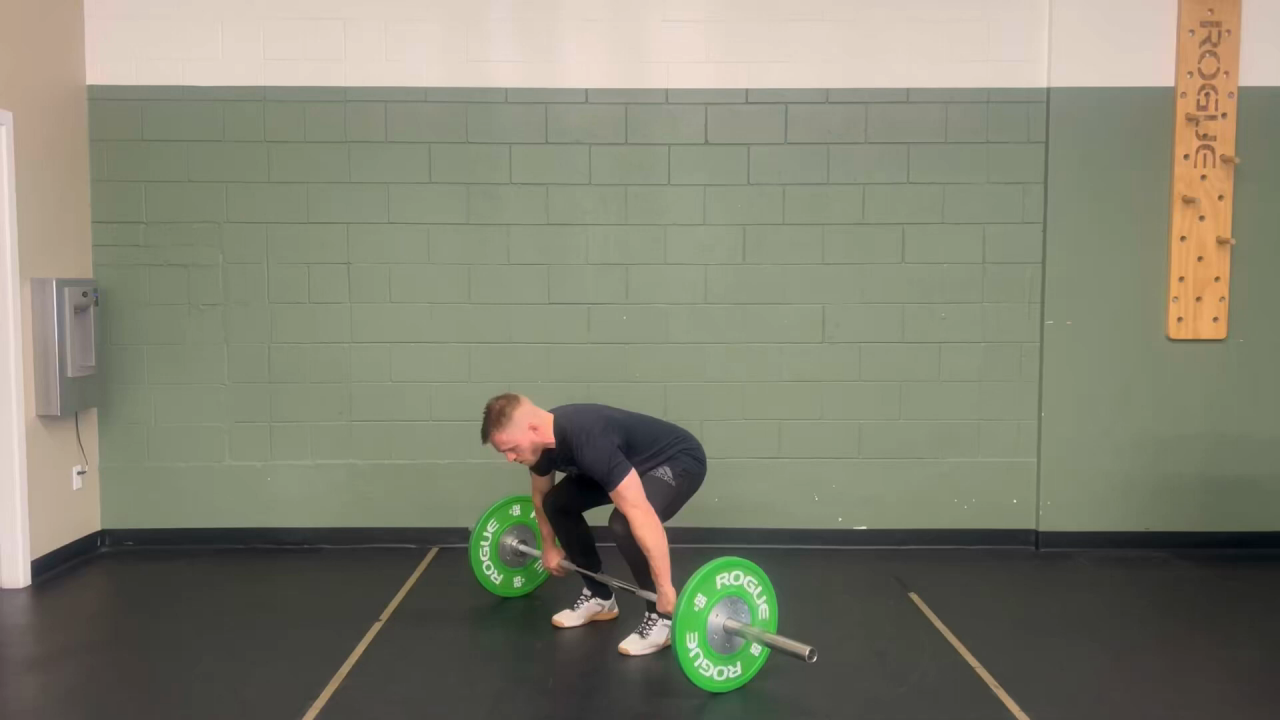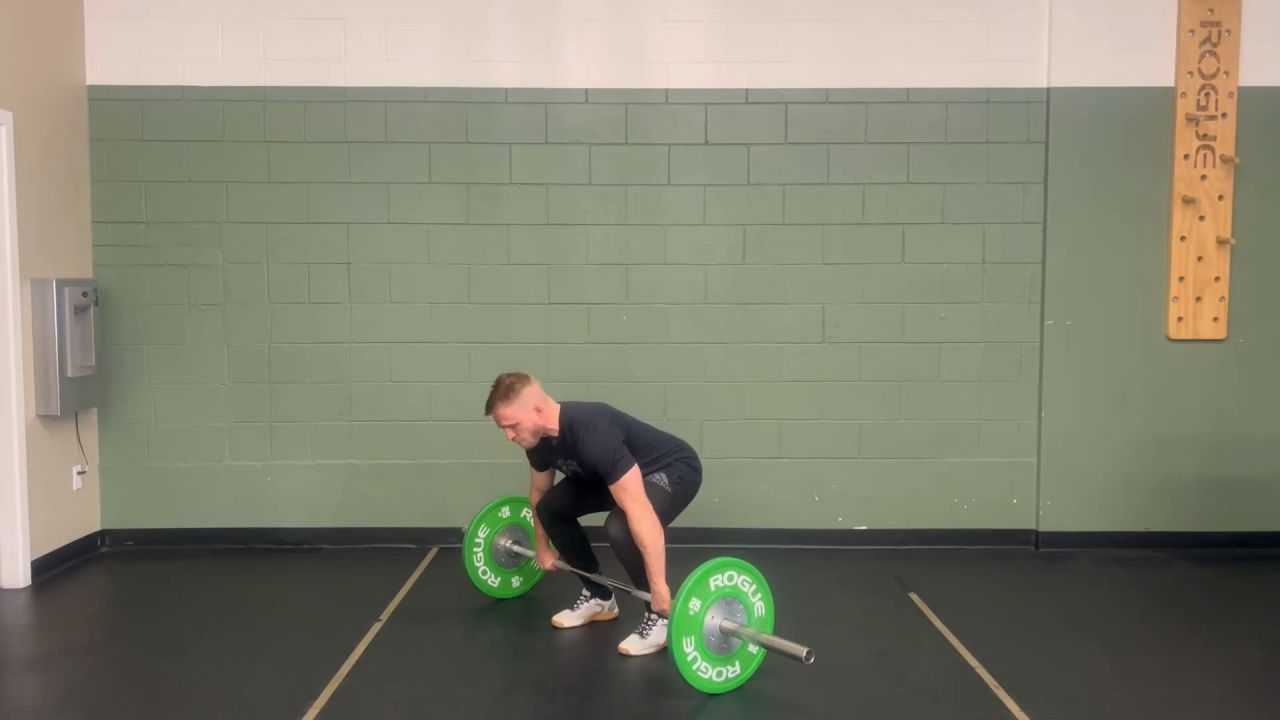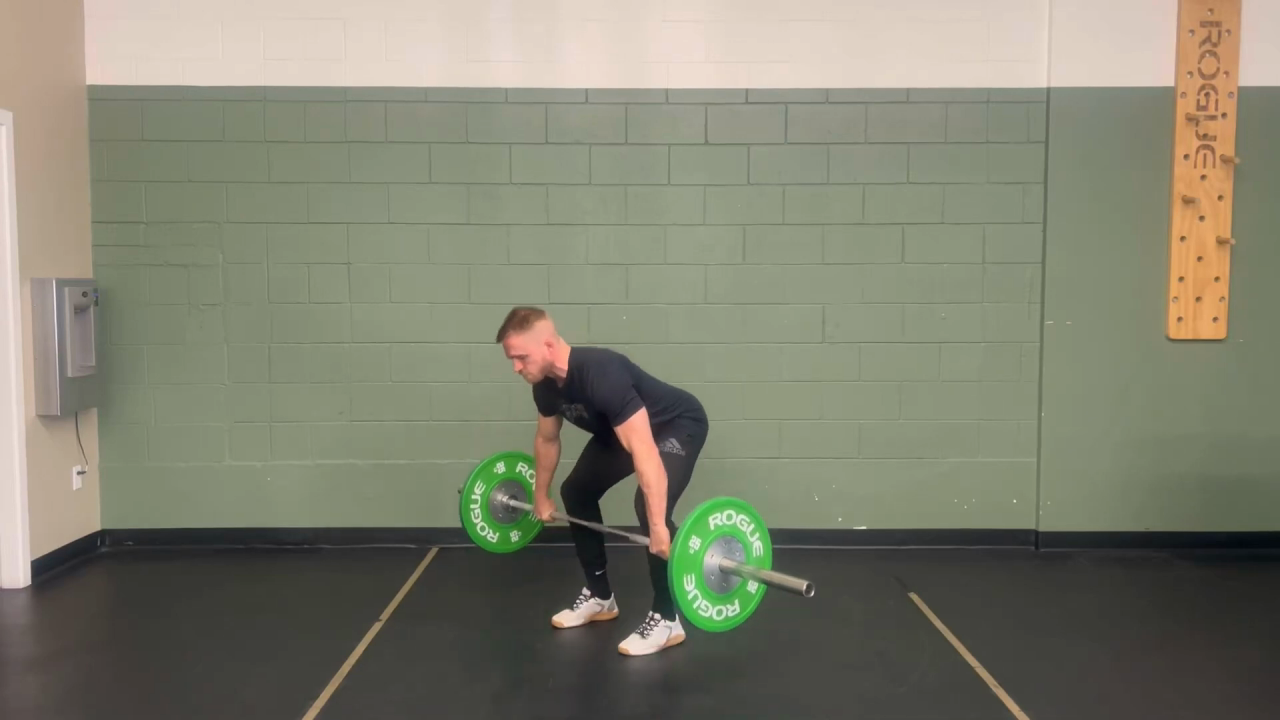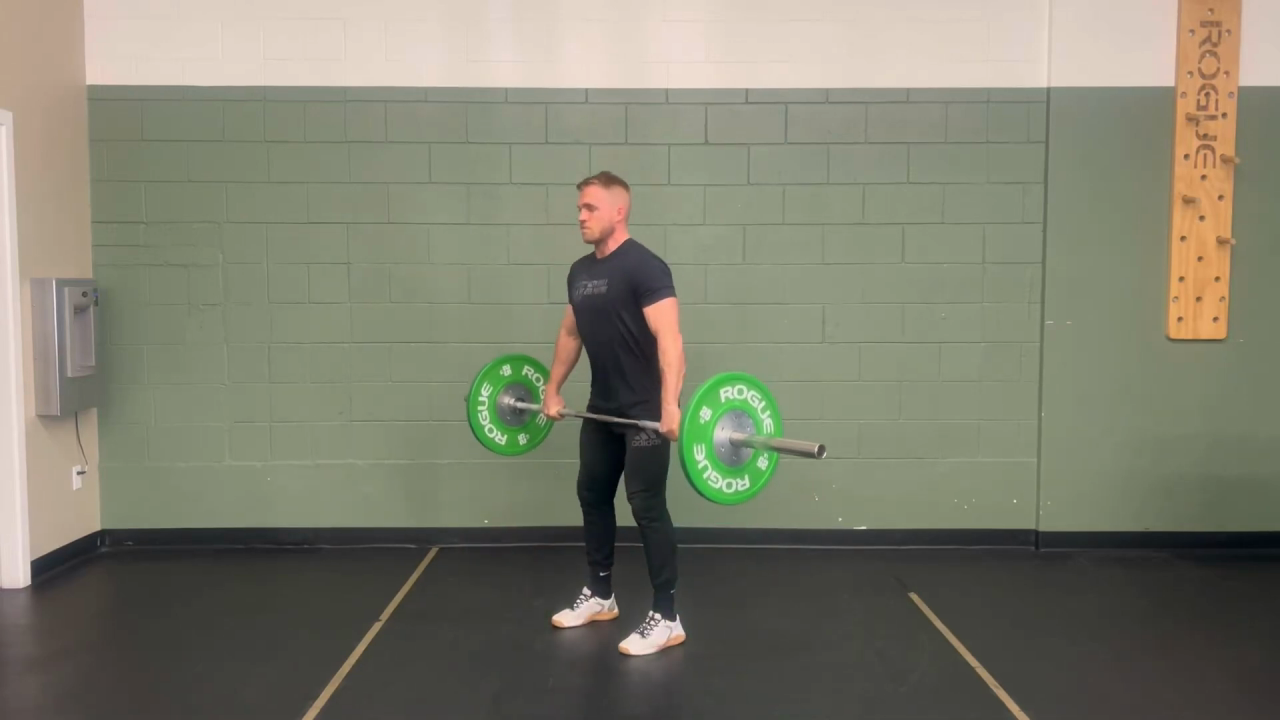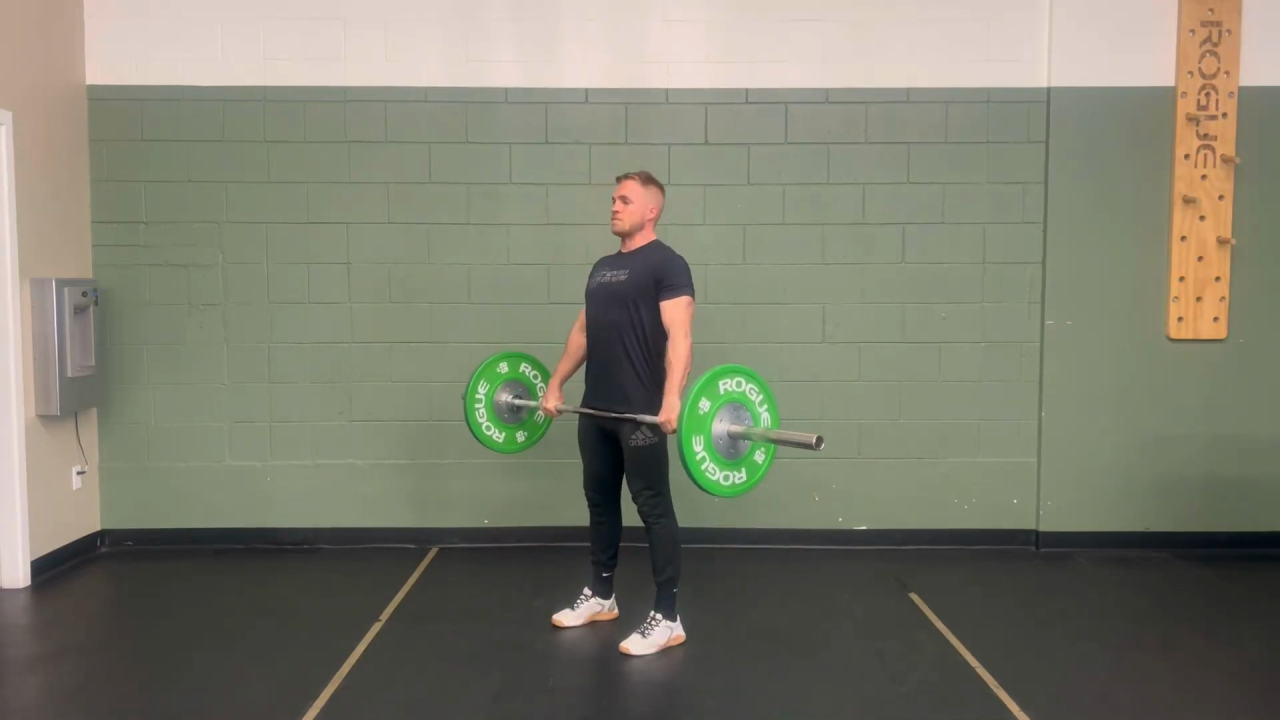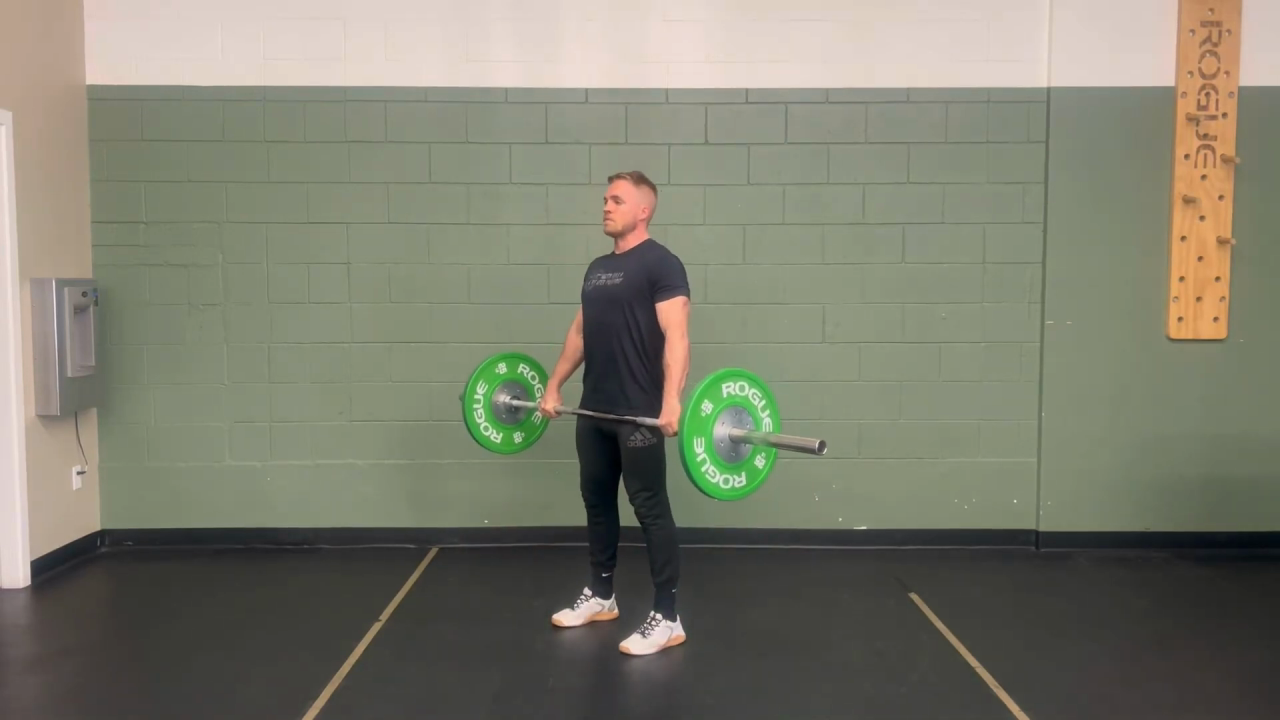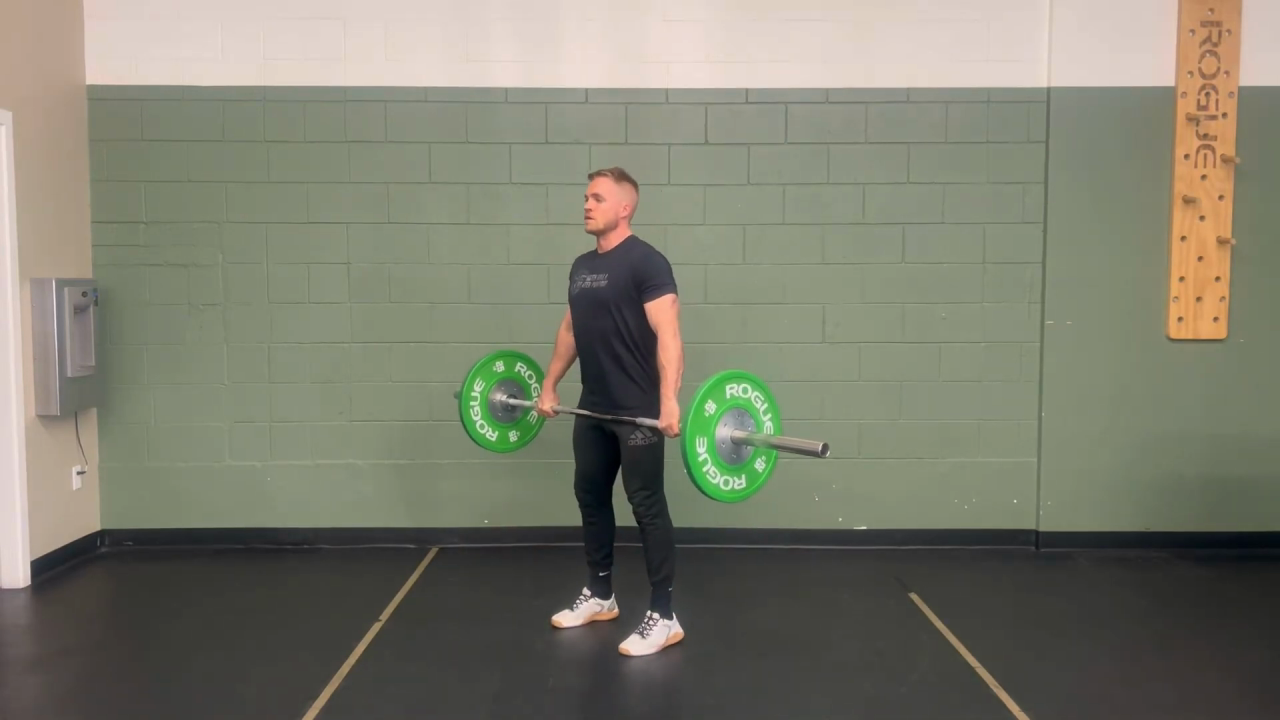
dt=0.4s
person 1, frame 1
left shoulder: (588, 440)
right shoulder: (539, 441)
left elbow: (640, 514)
right elbow: (541, 495)
left wrist: (665, 588)
right wrist: (549, 547)
left hip: (678, 460)
left knee: (623, 524)
right knee: (557, 503)
left ankle: (662, 617)
right ankle: (599, 596)
person 1, frame 2
left shoulder: (592, 434)
right shoulder: (540, 439)
left elbow: (639, 510)
right elbow: (540, 493)
left wrist: (659, 586)
right wrist: (542, 547)
left hip: (674, 469)
left knee: (619, 528)
right knee: (552, 508)
left ankle: (661, 617)
right ankle: (598, 597)
person 1, frame 3
left shoulder: (602, 376)
right shoulder: (546, 386)
left elbow: (644, 453)
right elbow: (547, 440)
left wrist: (657, 527)
right wrist: (542, 497)
left hip: (677, 423)
left knee: (650, 512)
right knee: (576, 492)
left ankle: (666, 620)
right ankle: (599, 595)
person 1, frame 4
left shoulder: (644, 266)
right shoulder: (580, 270)
left elbow: (669, 340)
right elbow: (570, 334)
left wrist: (671, 406)
right wrist: (552, 389)
left hip: (644, 408)
right hip: (603, 406)
left knee: (647, 506)
right knee: (592, 495)
left ankle: (666, 619)
right ankle: (599, 596)
person 1, frame 5
left shoulder: (667, 264)
right shoulder: (602, 267)
left elbow: (679, 336)
right elbow: (582, 331)
left wrist: (672, 400)
right wrist: (554, 384)
left hip: (640, 411)
right hip: (595, 408)
left knee: (653, 507)
right knee: (600, 501)
left ankle: (666, 618)
right ankle: (600, 596)
person 1, frame 6
left shoulder: (661, 264)
right shoulder: (597, 268)
left elbow: (676, 337)
right elbow: (580, 332)
left wrist: (672, 401)
right wrist: (553, 386)
left hip: (639, 412)
right hip: (594, 408)
left knee: (650, 508)
right knee: (596, 499)
left ankle: (666, 618)
right ankle: (600, 595)
person 1, frame 7
left shoulder: (645, 262)
right shoulder: (582, 266)
left elbow: (667, 334)
right elbow: (569, 330)
left wrist: (669, 401)
right wrist: (549, 385)
left hip: (638, 410)
right hip: (594, 407)
left knee: (646, 505)
right knee: (590, 497)
left ankle: (664, 617)
right ankle: (599, 596)
